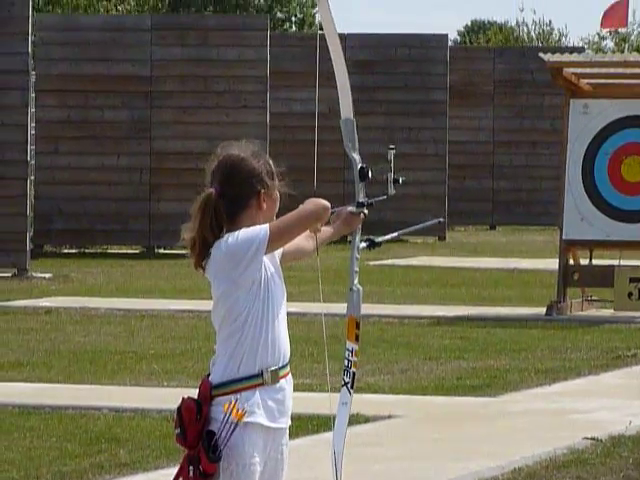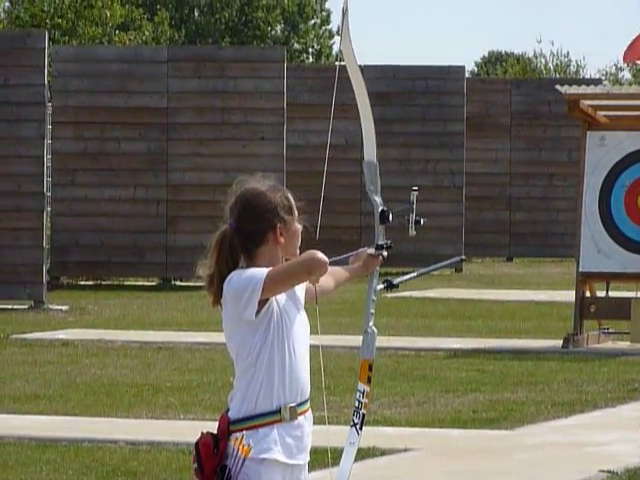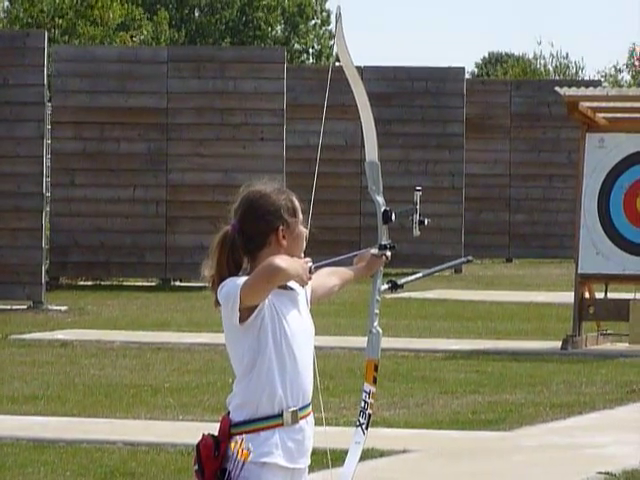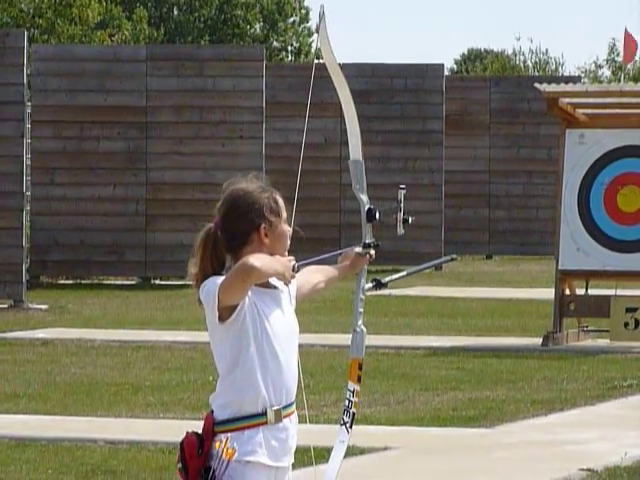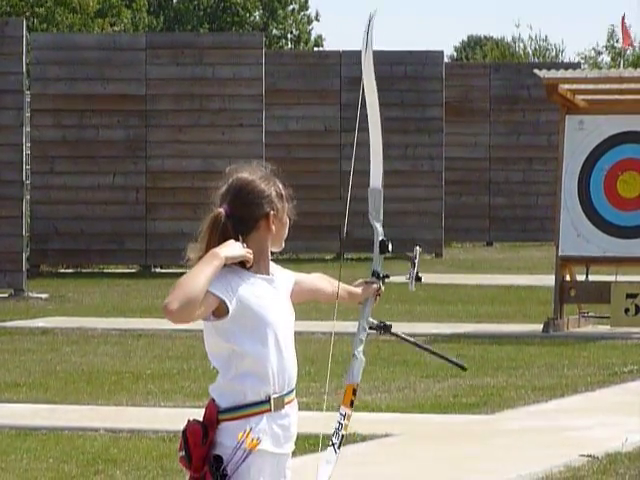
dt=1s
person 1, frame 1
left shoulder: (258, 249)
right shoulder: (235, 248)
left elbow: (303, 244)
right elbow: (318, 209)
left wrist: (336, 229)
right wrist: (316, 219)
left hip: (272, 400)
right hip: (242, 407)
person 1, frame 2
left shoulder: (288, 284)
right shoulder: (242, 285)
left elbow: (322, 279)
right elbow: (315, 262)
left wrist: (357, 268)
right wrist: (311, 268)
left hip: (293, 437)
right hip: (259, 444)
person 1, frame 3
left shoulder: (295, 287)
right shoulder: (237, 292)
left elbow: (328, 279)
right elbow: (273, 269)
left wrist: (361, 268)
right wrist: (293, 267)
left hip: (294, 442)
right hip: (260, 450)
person 1, frame 4
left shoulder: (280, 287)
right shoulder: (220, 293)
left elbow: (313, 277)
right elbow: (249, 268)
left wrist: (344, 268)
right wrist: (275, 265)
left hip: (279, 439)
right hip: (243, 447)
person 1, frame 5
left shoulder: (276, 277)
right shoulder: (225, 286)
left elbow: (315, 284)
right elbow: (176, 308)
left wrist: (353, 293)
right wrist: (216, 256)
left hip: (277, 428)
right hip: (243, 433)
